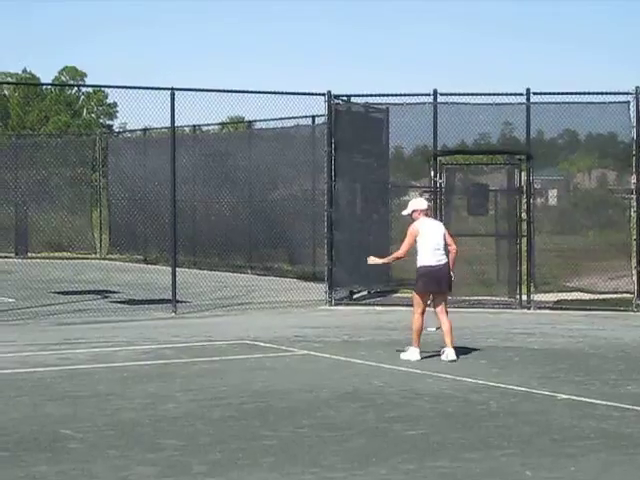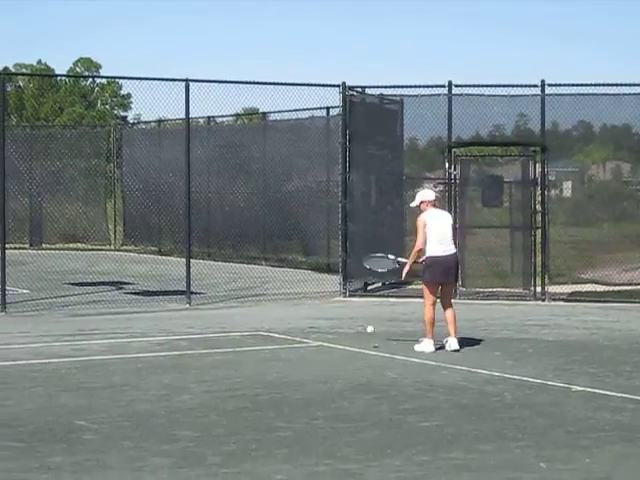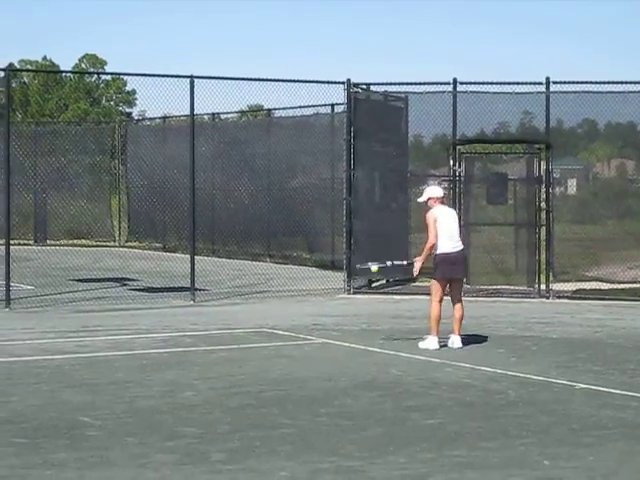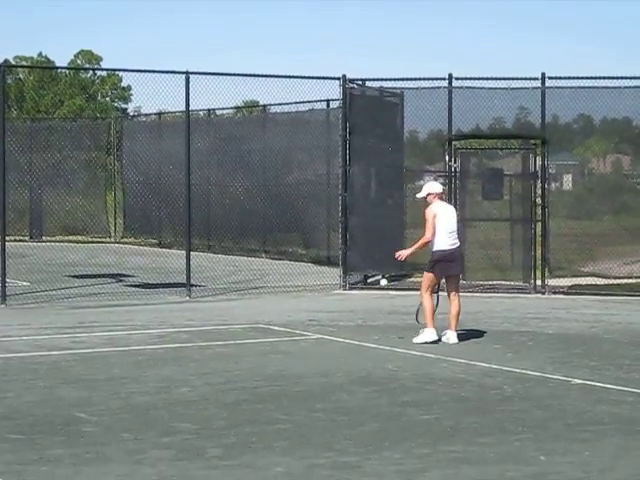
dt=0.3s
person 1, frame 1
left shoulder: (416, 226)
right shoulder: (439, 225)
left elbow: (401, 253)
right elbow: (453, 248)
left wrist: (382, 260)
right wrist: (450, 268)
left hip: (427, 271)
right hip: (443, 269)
left knee: (418, 312)
right knee: (442, 312)
left ankle: (414, 350)
right ankle: (449, 350)
person 1, frame 2
left shoulder: (423, 217)
right shoulder: (447, 215)
left elbow: (419, 246)
left wrist: (408, 264)
left hip: (434, 261)
right hip: (451, 259)
left knee: (429, 303)
right knee: (447, 302)
left ankle: (428, 341)
right ankle: (452, 339)
person 1, frame 3
left shoulder: (431, 213)
right shoulder: (452, 212)
left elbow: (432, 241)
left wrist: (421, 261)
right wrist: (425, 257)
left hip: (444, 258)
right hip: (459, 255)
left knee: (436, 300)
right knee: (457, 299)
left ankle: (433, 339)
right ankle: (456, 337)
person 1, frame 4
left shoulder: (431, 209)
right shoulder: (451, 208)
left elbow: (428, 238)
left wrist: (409, 251)
left hip: (441, 254)
right hip: (456, 252)
left knee: (426, 291)
right knee: (454, 294)
left ankle: (430, 330)
right ankle: (452, 333)
